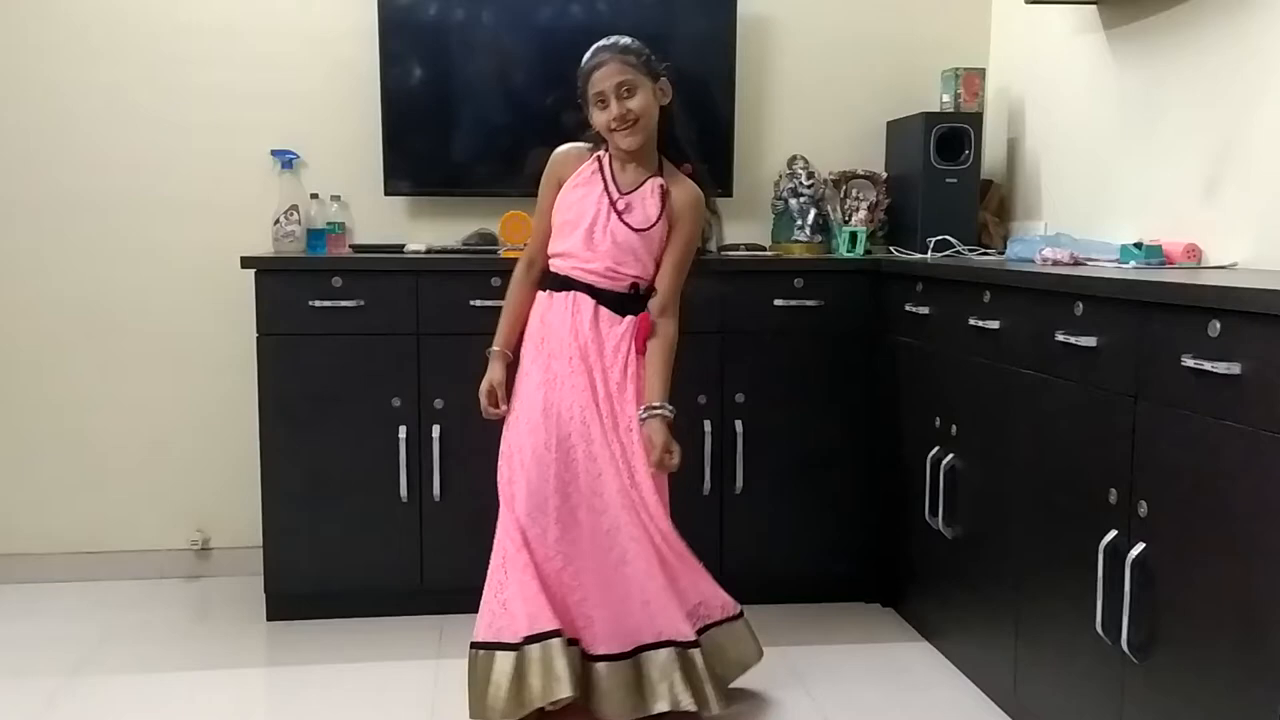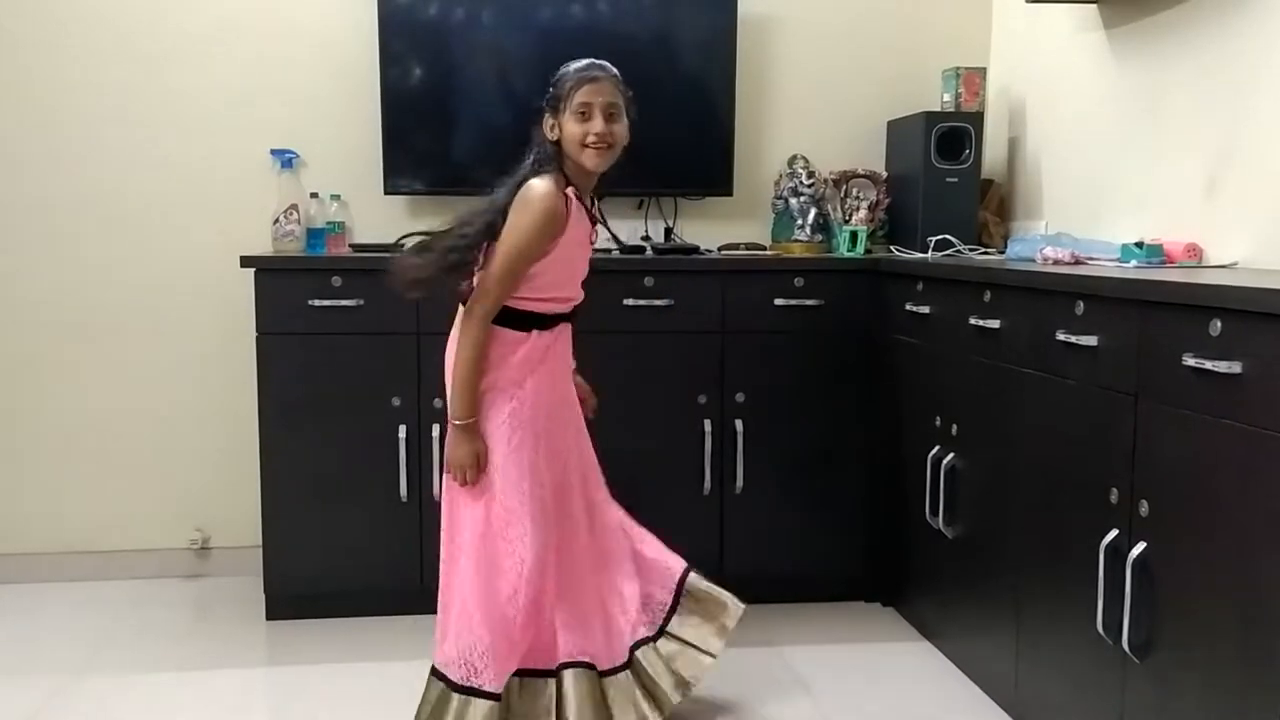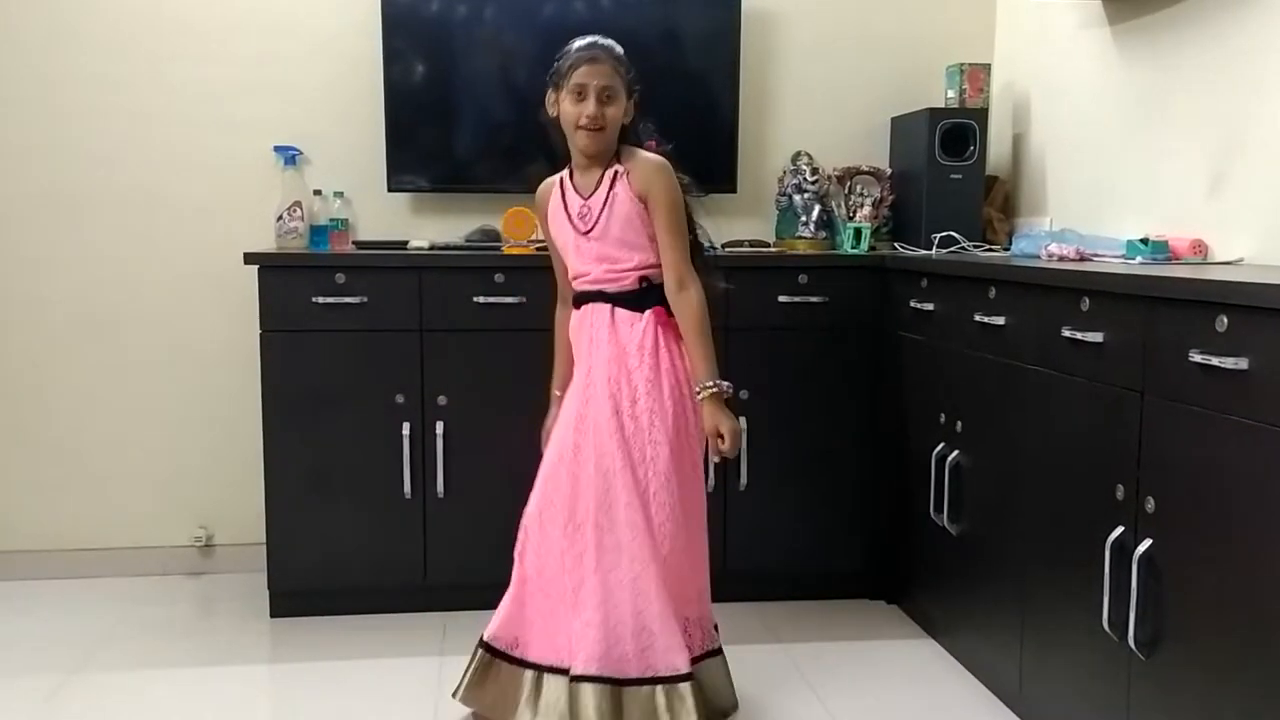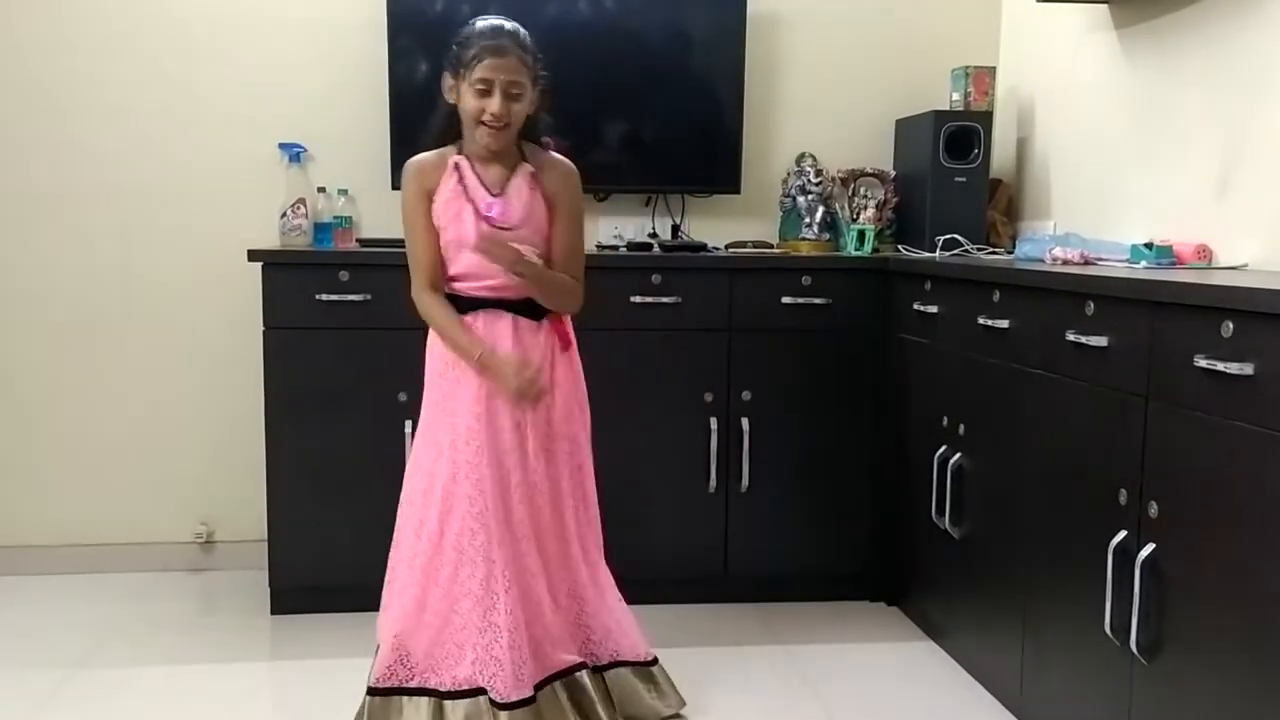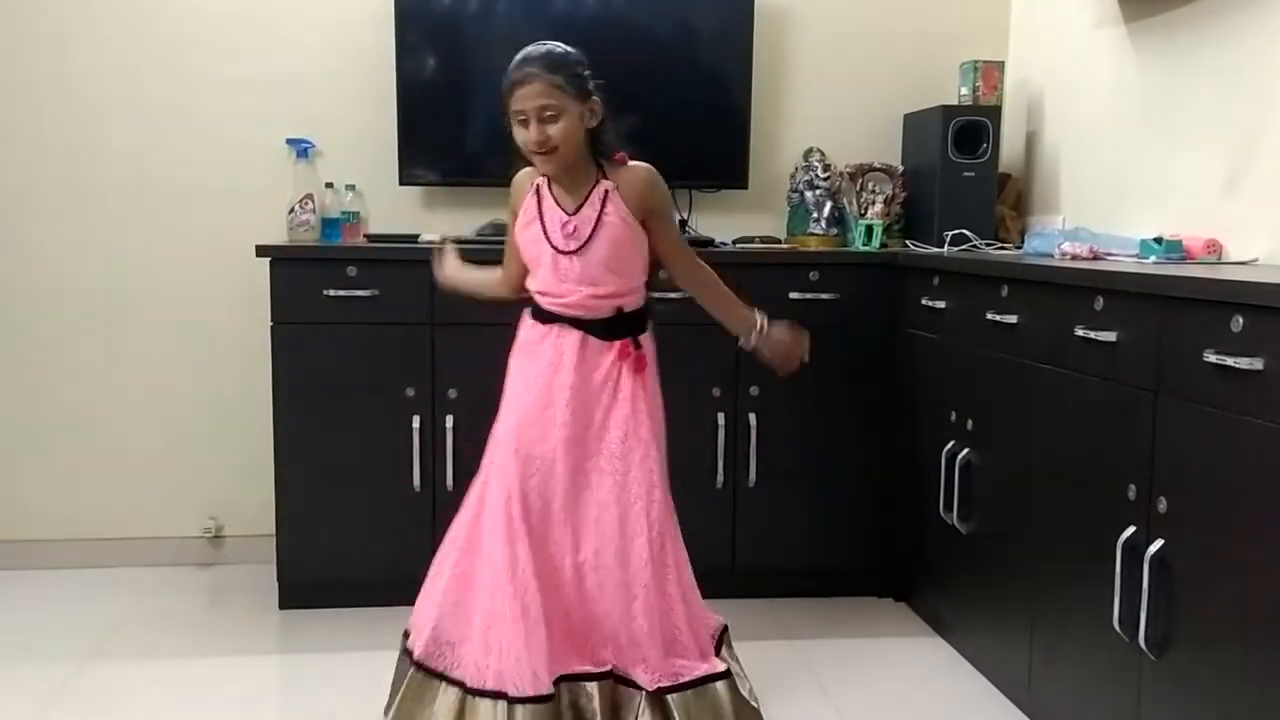
dt=1s
person 1, frame 1
left shoulder: (683, 197)
right shoulder: (568, 163)
left elbow: (663, 315)
right elbow: (530, 266)
left wrist: (656, 411)
right wrist: (499, 356)
left hip: (620, 360)
right hip: (551, 351)
left knee: (625, 516)
right knee: (542, 510)
person 1, frame 2
left shoulder: (583, 196)
right shoulder: (541, 200)
right elbow: (479, 312)
left wrist: (569, 375)
right wrist: (462, 424)
left hip: (543, 367)
right hip: (503, 375)
left knee: (569, 511)
right knee: (511, 535)
person 1, frame 3
left shoulder: (650, 173)
right shoulder: (550, 194)
left elbow: (682, 283)
left wrist: (709, 393)
right wrist: (560, 395)
left hip: (650, 358)
right hip: (592, 364)
left knee: (645, 522)
right knee: (567, 517)
person 1, frame 4
left shoulder: (557, 176)
right shoulder: (426, 173)
left elbow: (568, 294)
right elbow: (428, 294)
left wrist: (517, 264)
right wrist: (495, 363)
left hip: (545, 366)
right hip: (465, 370)
left knee: (553, 530)
right knee: (458, 534)
person 1, frame 5
left shoulder: (637, 183)
right shoulder: (525, 188)
left elbow: (682, 265)
left wrist: (758, 330)
right wrist: (454, 274)
left hip: (618, 371)
right hip: (544, 371)
left knee: (629, 526)
right knee: (515, 518)
